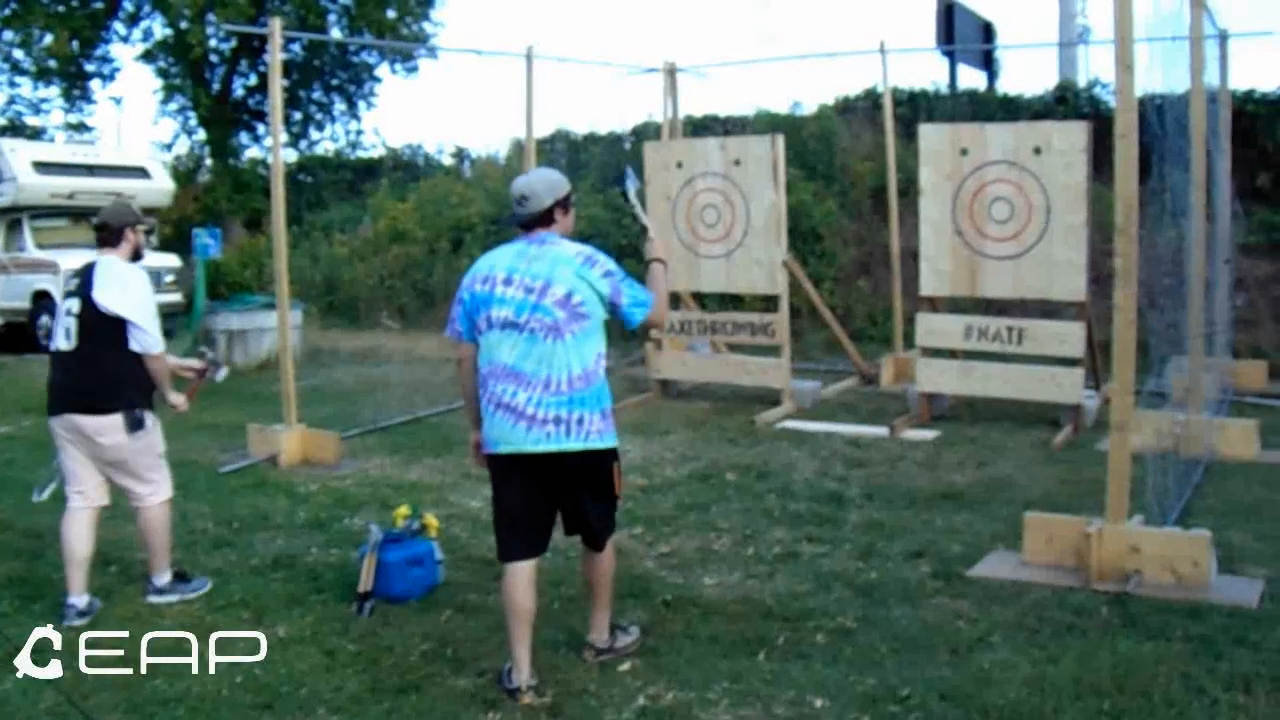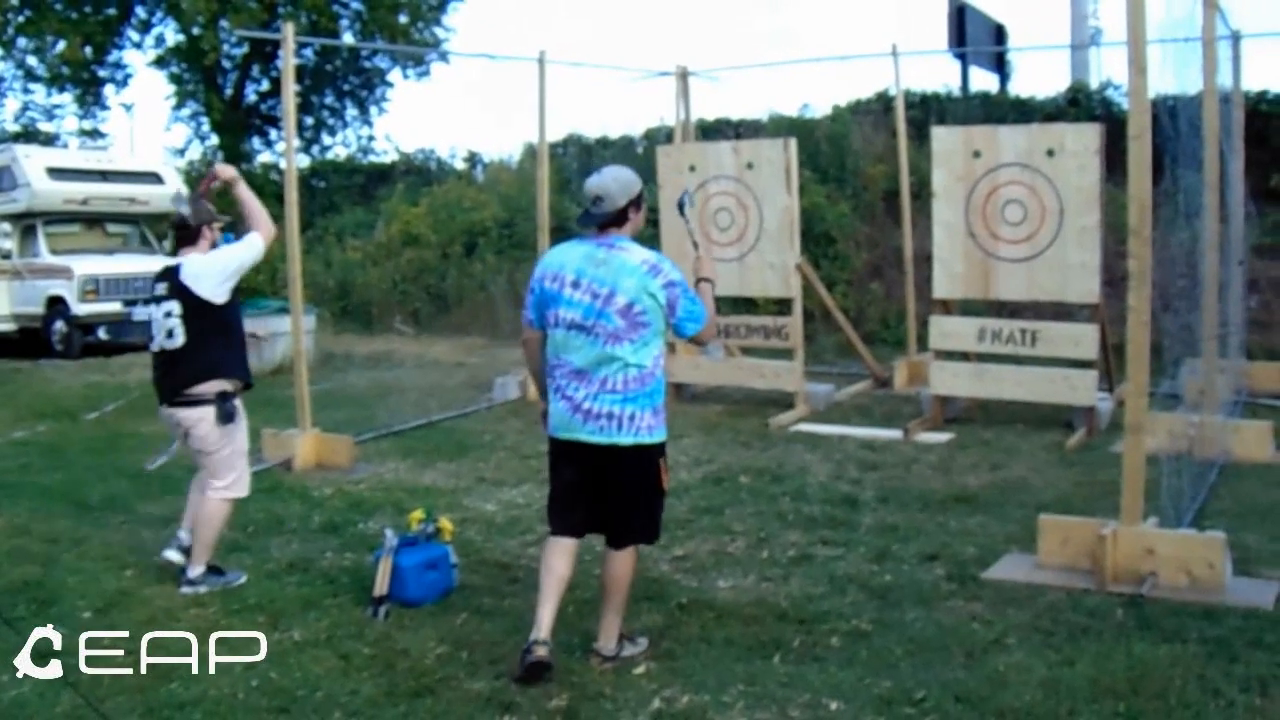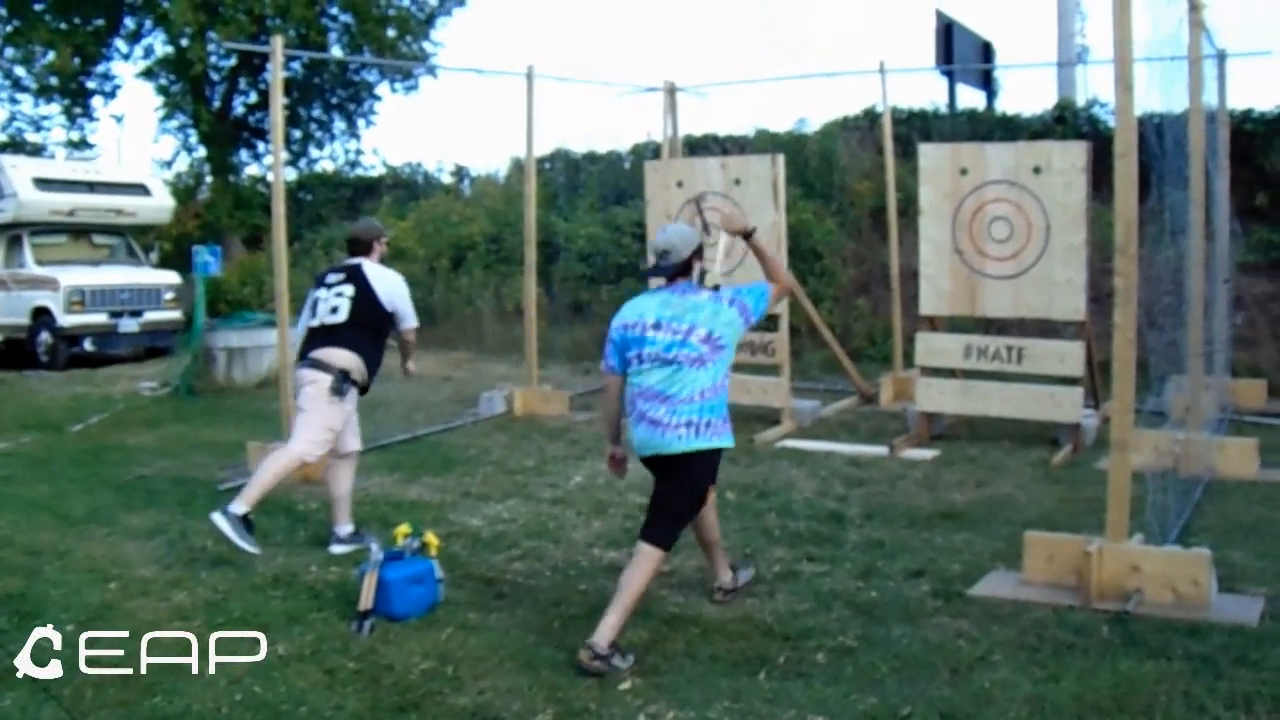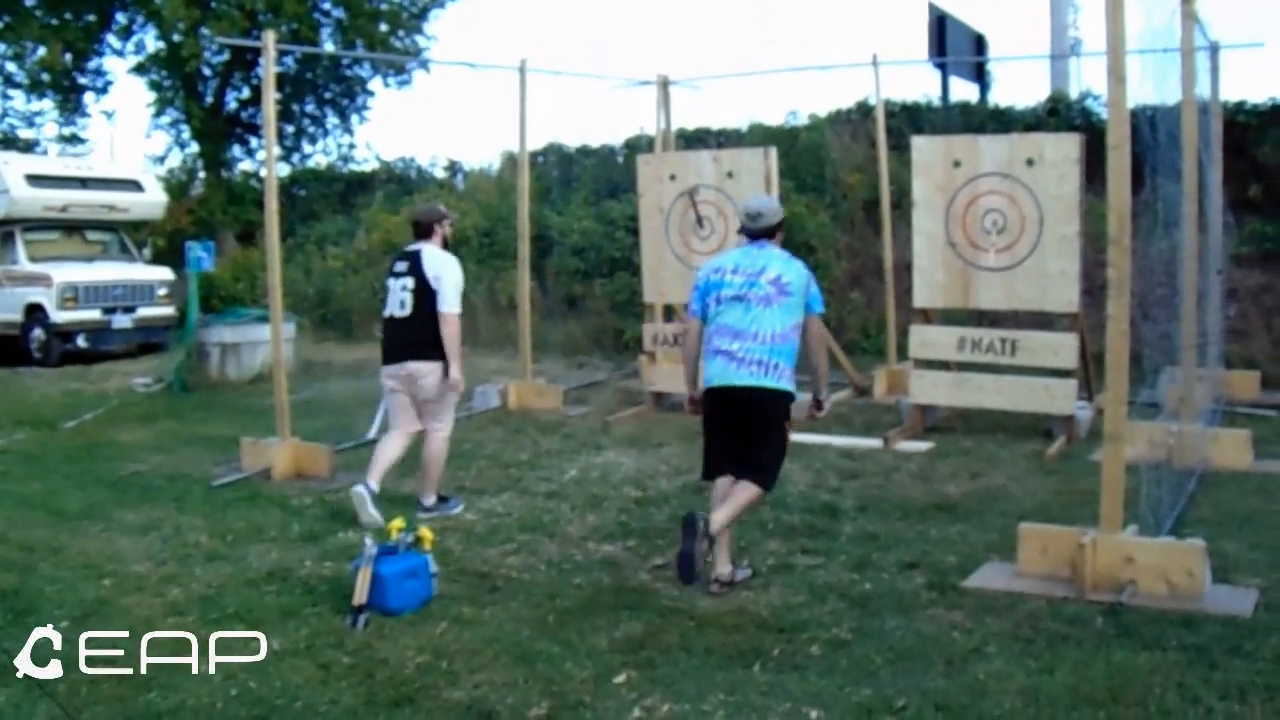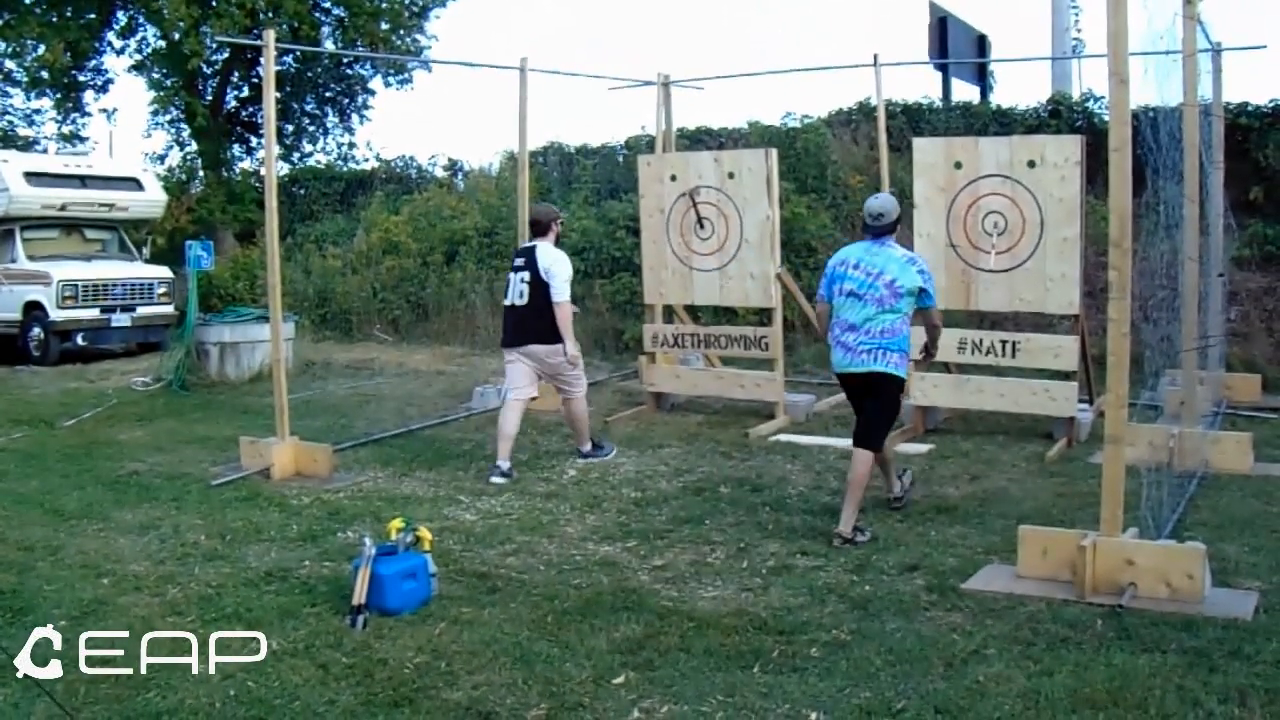
dt=1s
person 1, frame 1
left shoulder: (482, 271)
right shoulder: (589, 264)
left elbow: (465, 357)
right elbow: (654, 314)
left wrist: (477, 425)
right wrist: (657, 261)
left hip: (510, 436)
right hip: (582, 433)
left knee: (519, 553)
right knee: (597, 536)
left ankle: (522, 674)
right ankle: (600, 635)
person 1, frame 2
left shoulder: (554, 261)
right shoulder: (655, 270)
left elbow: (531, 339)
right elbow: (703, 333)
left wrist: (546, 396)
right wrist: (705, 281)
left hip: (569, 424)
right hip: (632, 428)
left knee: (564, 530)
right knee: (622, 539)
left ankle: (540, 637)
right ankle: (609, 643)
person 1, frame 3
left shoulder: (630, 313)
right shoulder: (724, 307)
left elbow: (613, 387)
right elbow: (783, 284)
left wrist: (614, 443)
right wrist: (749, 236)
left hip: (648, 438)
right hip: (695, 439)
left knee: (699, 492)
right knee: (655, 540)
left ankle: (724, 577)
right ankle: (601, 643)
person 1, frame 4
left shoulder: (713, 268)
right shoulder: (796, 270)
left elbow: (692, 333)
right elbow: (814, 336)
left wrist: (691, 386)
right wrist: (821, 391)
left hip: (719, 382)
right hip: (769, 384)
left knee: (722, 472)
right knee: (758, 477)
left ankle: (722, 569)
right ankle: (709, 525)
person 1, frame 5
left shoulder: (840, 259)
right shoulder: (913, 265)
left elbow: (822, 312)
right elbow: (933, 320)
right wrist: (932, 344)
left hip: (845, 362)
right hip: (885, 365)
left knee: (876, 426)
right knee: (866, 443)
left ankle: (896, 487)
right ankle: (846, 527)
person 2, frame 1
left shoulder: (81, 279)
right shoulder: (128, 276)
right elbow: (147, 348)
left wrist: (178, 363)
right wrist: (168, 392)
left hip: (66, 409)
right hip: (114, 412)
left knee: (81, 500)
right knee: (153, 492)
left ankle: (77, 601)
right ankle: (163, 581)
person 2, frame 2
left shoulder: (164, 280)
right shoulder: (209, 270)
right elbow: (265, 231)
right wrist: (234, 181)
left hip: (176, 400)
right hip: (210, 403)
left knee: (216, 474)
right knee: (222, 486)
left ankle: (183, 541)
right ankle: (197, 572)
person 2, frame 3
left shoulder: (326, 278)
right shoulder: (389, 279)
left elbow: (302, 330)
right elbow: (407, 333)
right wrist: (407, 360)
left hip: (312, 369)
right hip: (335, 376)
left knee: (345, 451)
right knee: (304, 448)
left ankle: (343, 532)
right ankle: (237, 510)
person 2, frame 4
left shoulder: (397, 264)
right shoulder: (444, 262)
right elbow: (449, 316)
right wrist: (455, 365)
left hip: (393, 361)
right hip: (429, 362)
left knee: (401, 430)
right knee: (439, 430)
left ankle: (369, 485)
right ankle: (429, 501)
person 2, frame 5
left shoulder: (517, 258)
right shoulder: (554, 257)
right elbow: (561, 302)
right wrist: (570, 343)
left hip: (516, 342)
right hip: (550, 343)
left knee: (515, 400)
right knee: (575, 393)
left ankle: (501, 464)
right ankle: (587, 448)
